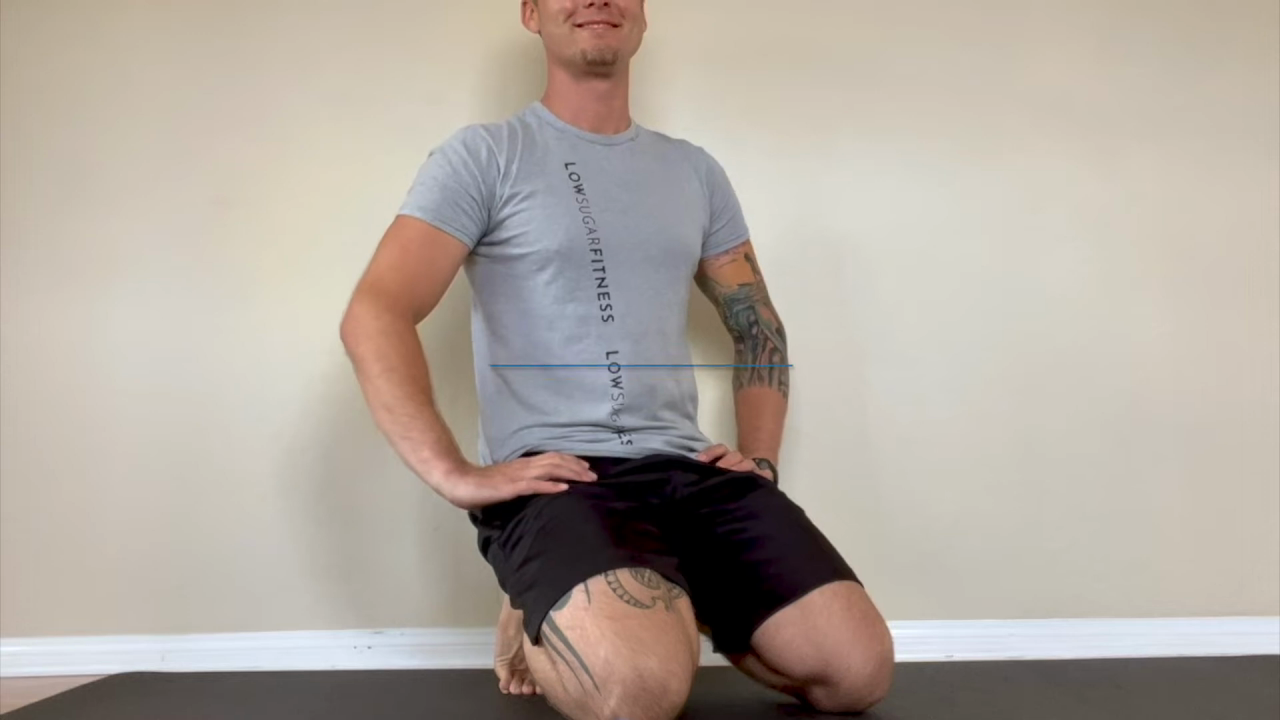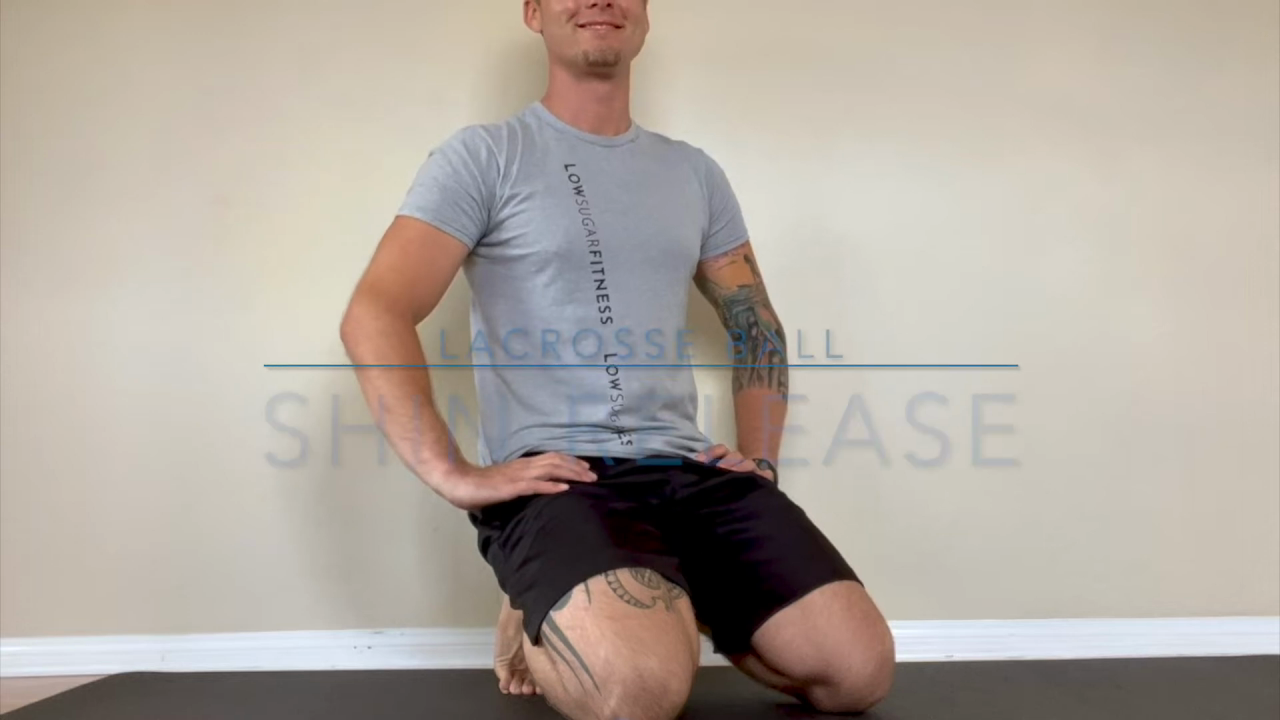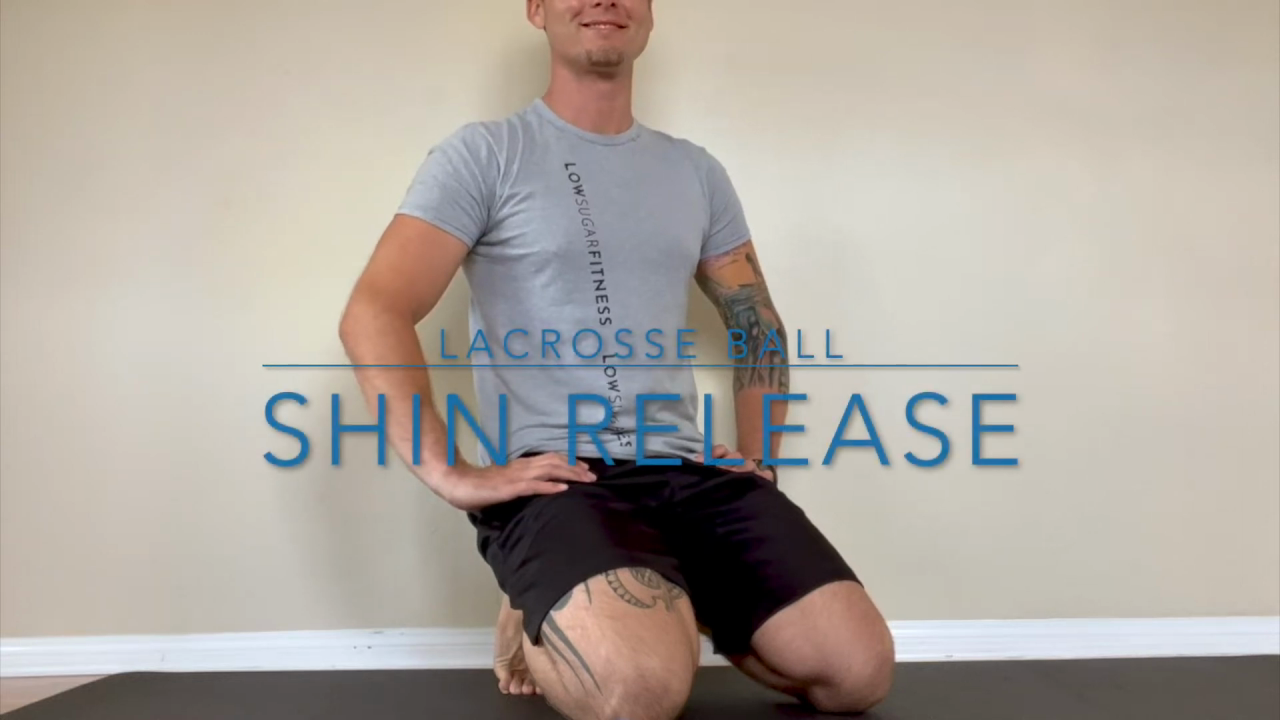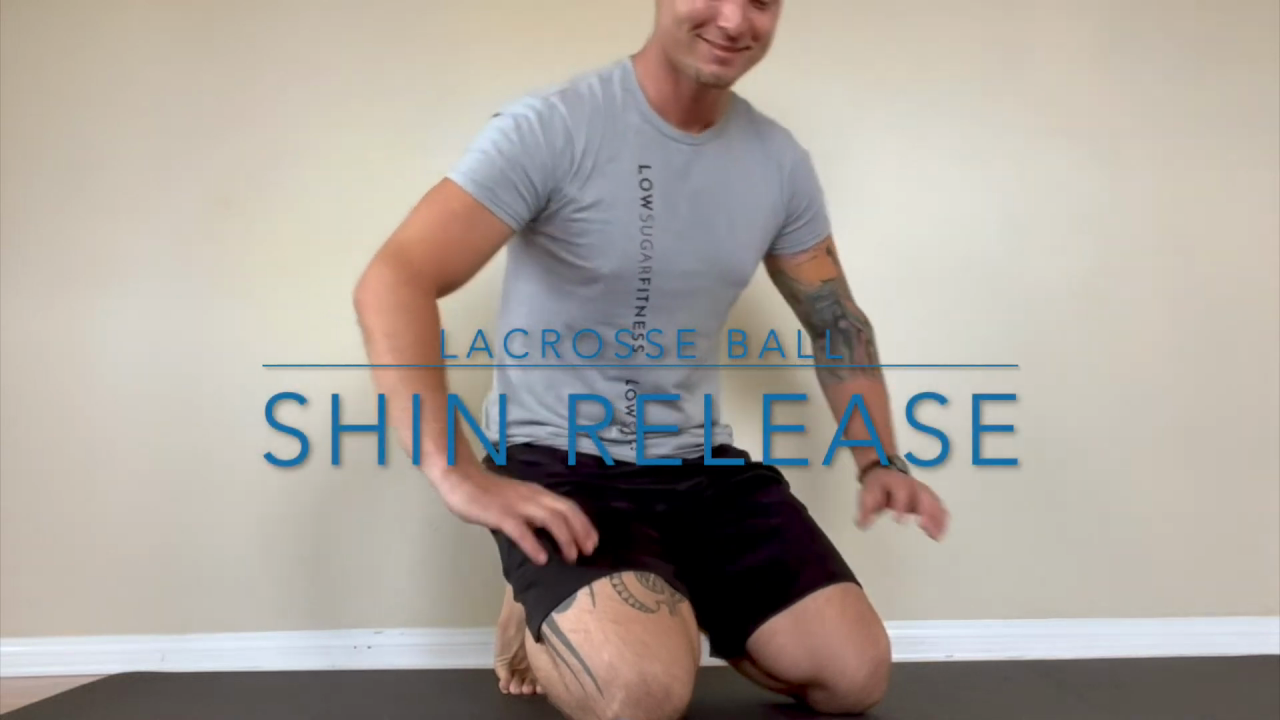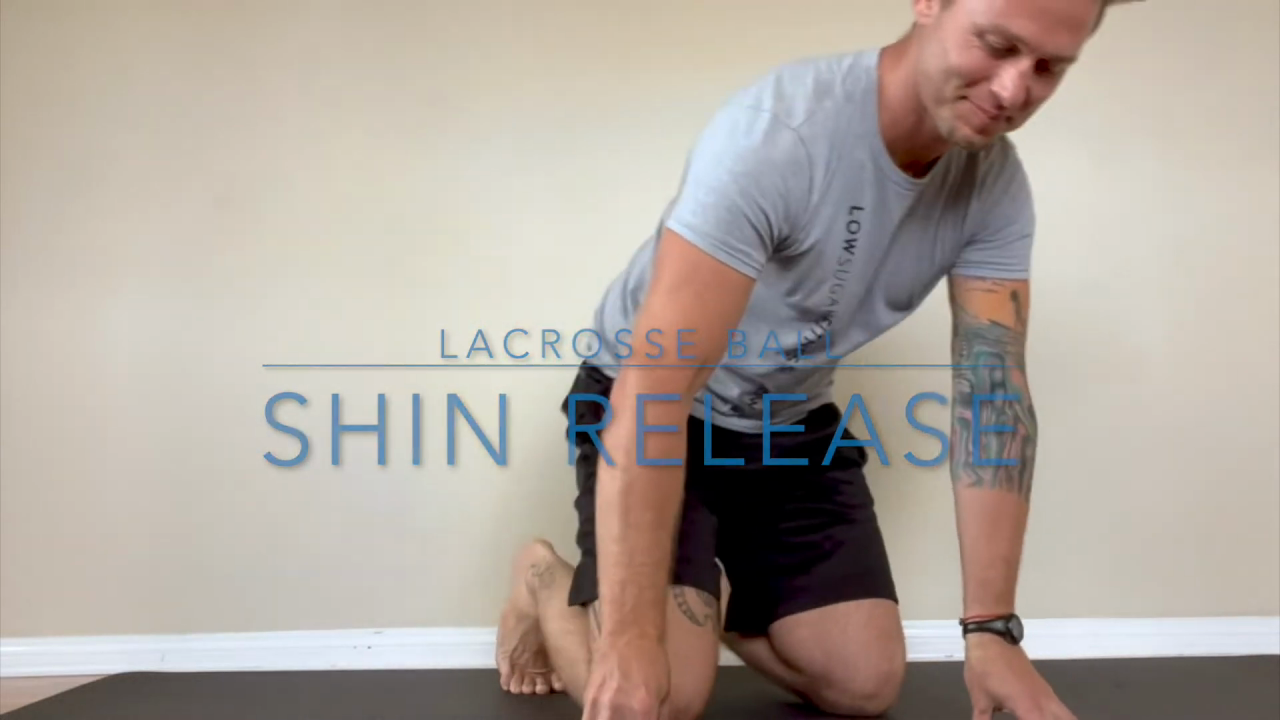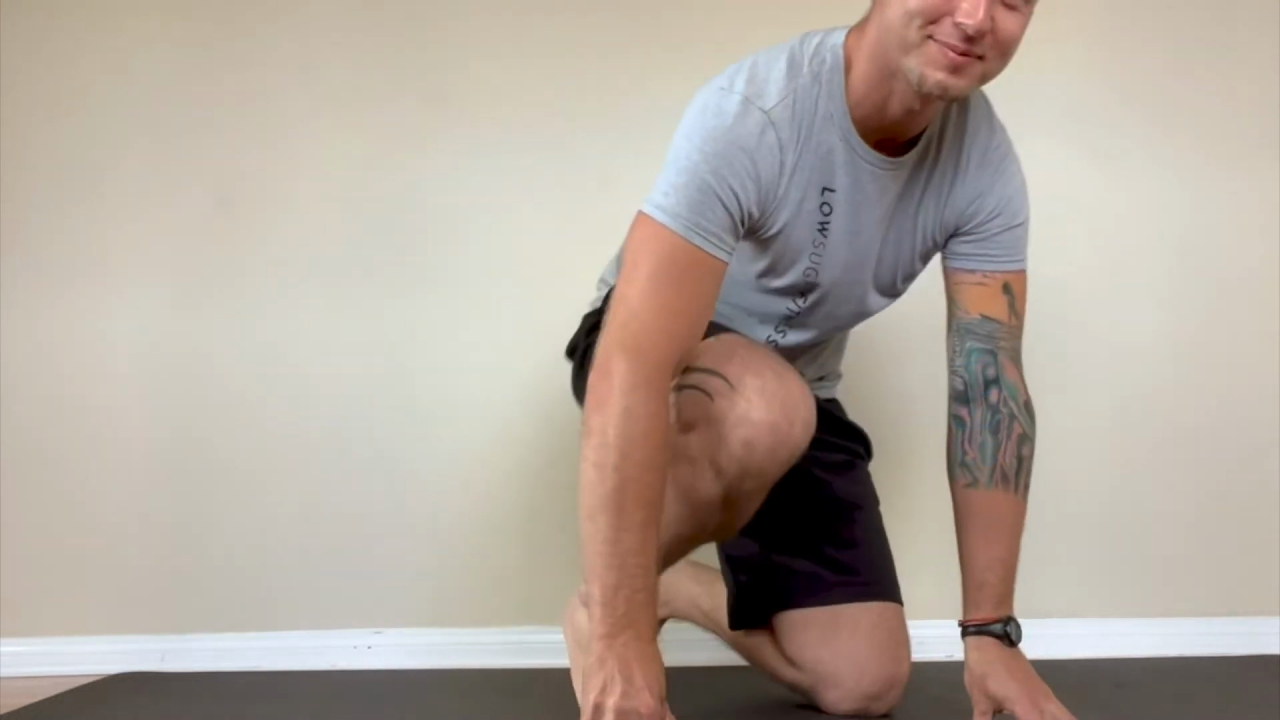
dt=0.7s
person 1, frame 1
left shoulder: (694, 171)
right shoulder: (484, 156)
left elbow: (758, 327)
right elbow: (374, 317)
left wrist: (759, 460)
right wrist: (455, 475)
left hip: (690, 468)
right hip: (553, 473)
left ankle: (674, 603)
right ankle: (545, 622)
person 1, frame 2
left shoulder: (694, 172)
right shoulder: (484, 156)
left elbow: (757, 328)
right elbow: (374, 317)
left wrist: (759, 459)
right wrist: (455, 475)
left hip: (688, 469)
right hip: (553, 475)
left ankle: (674, 603)
right ankle: (544, 618)
person 1, frame 3
left shoulder: (696, 171)
right shoulder: (484, 155)
left elbow: (758, 327)
right elbow: (374, 316)
left wrist: (757, 458)
right wrist: (451, 474)
left hip: (690, 469)
right hip: (553, 475)
left ankle: (669, 602)
right ankle: (544, 620)
person 1, frame 4
left shoulder: (779, 161)
right shoulder: (551, 127)
left elbow: (836, 321)
right elbow: (393, 286)
left wrist: (878, 461)
right wrist: (458, 472)
left hip: (702, 463)
right hip: (558, 466)
left ankle: (668, 607)
right ankle: (533, 614)
person 1, frame 5
left shoulder: (997, 187)
right shoulder: (774, 135)
left elbow: (994, 397)
right elbow: (654, 380)
left wrist: (992, 630)
right wrist: (632, 633)
left hip: (792, 427)
right hip: (658, 417)
left ankle: (699, 591)
right ankle: (549, 585)
person 1, frame 6
left shoulder: (986, 165)
right shoulder: (750, 113)
left elbow: (990, 388)
right elbow: (630, 370)
left wrist: (990, 631)
right wrist: (621, 635)
left hip: (797, 397)
right hip: (658, 363)
right knee: (766, 410)
left ankle: (679, 589)
right ankle: (601, 605)
